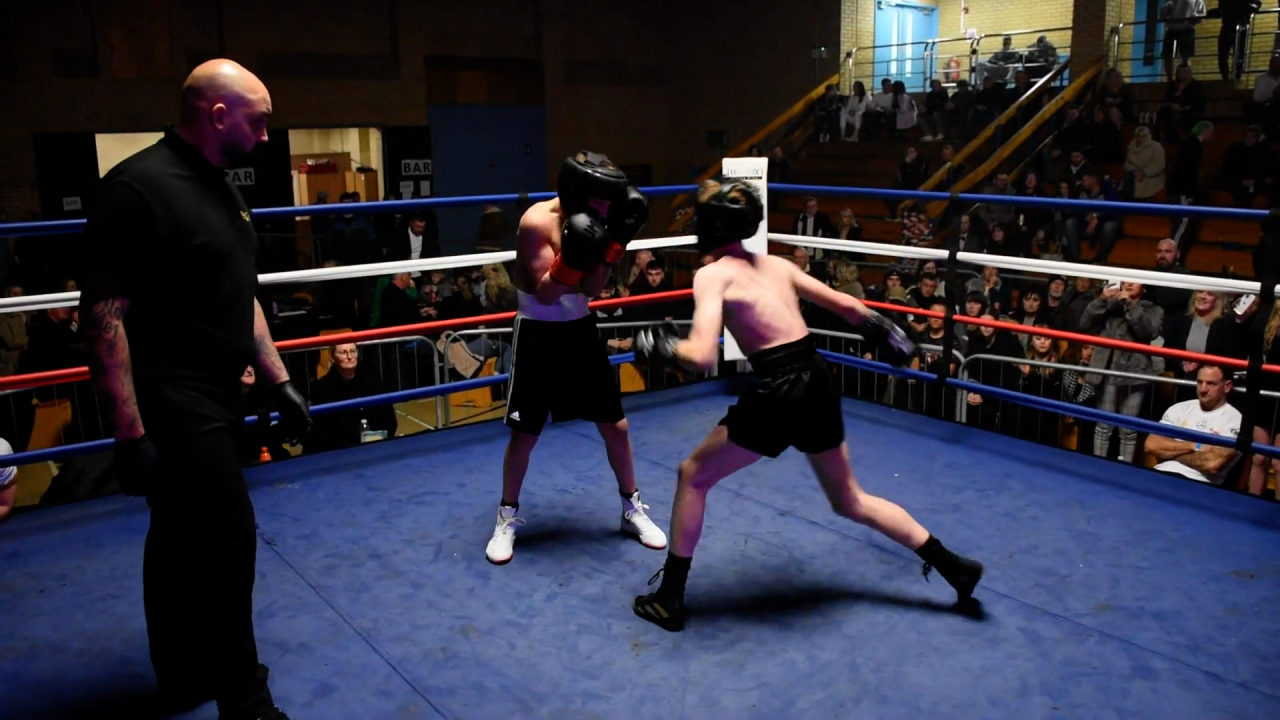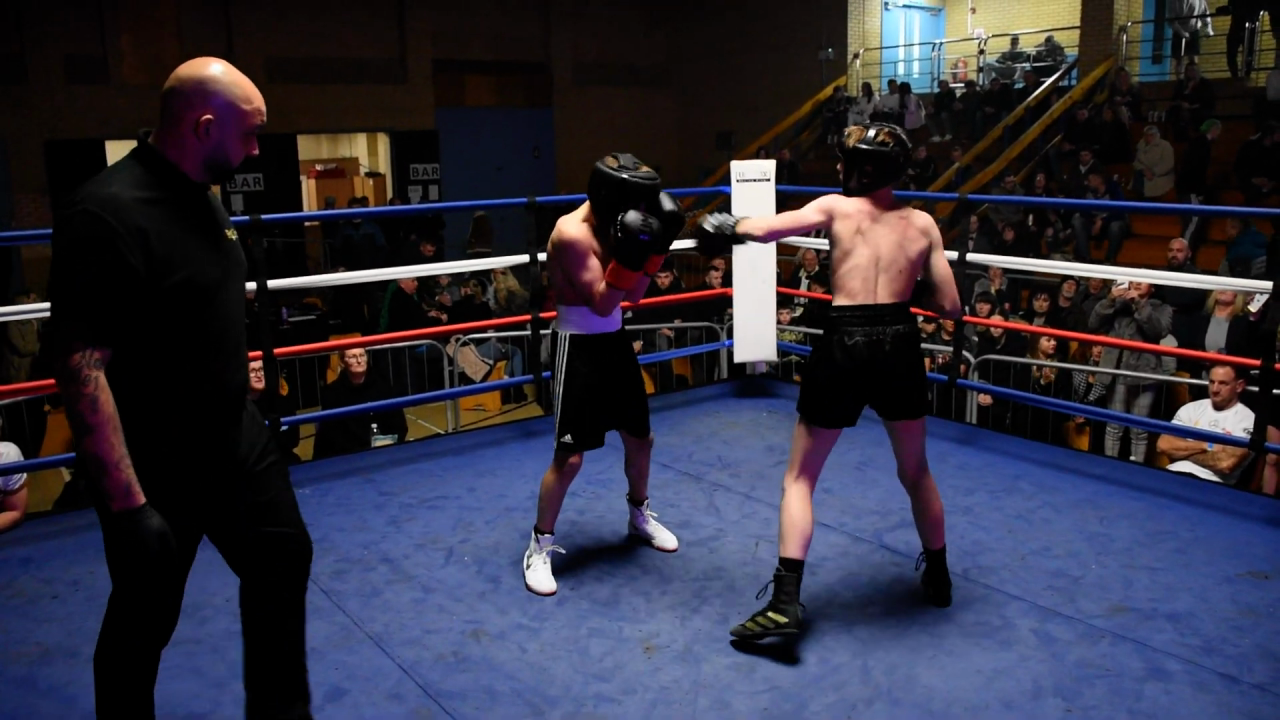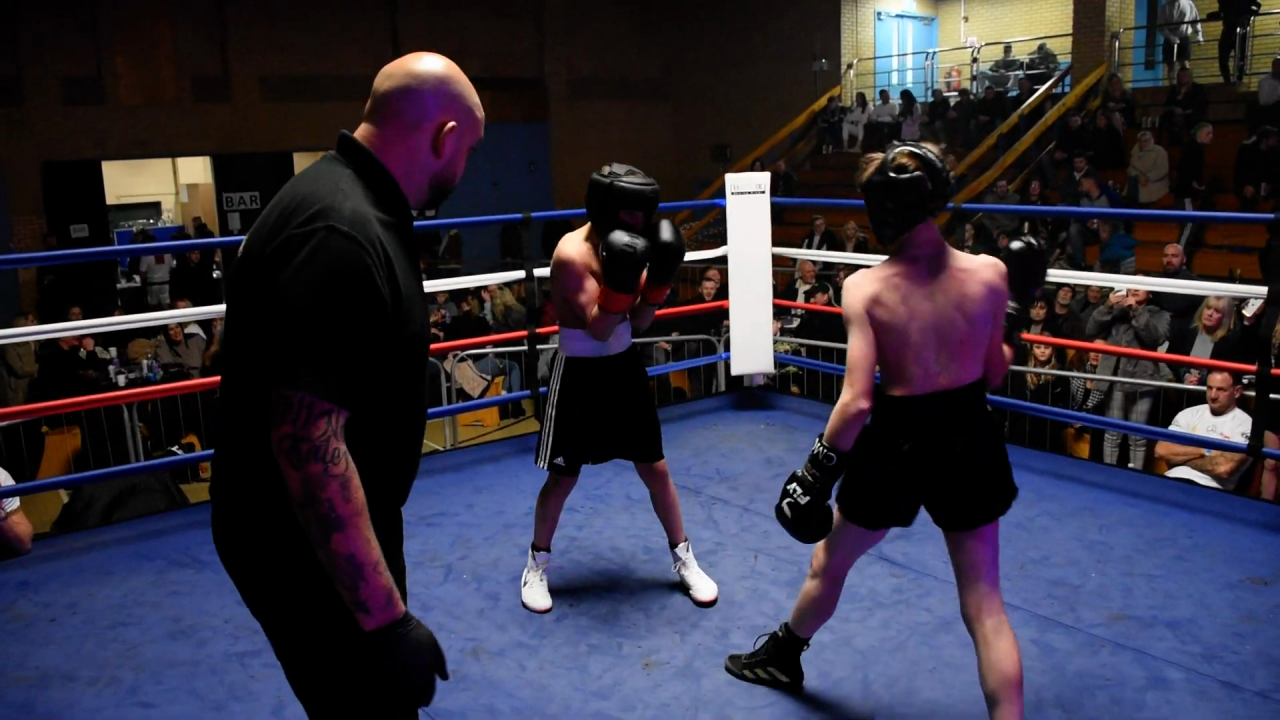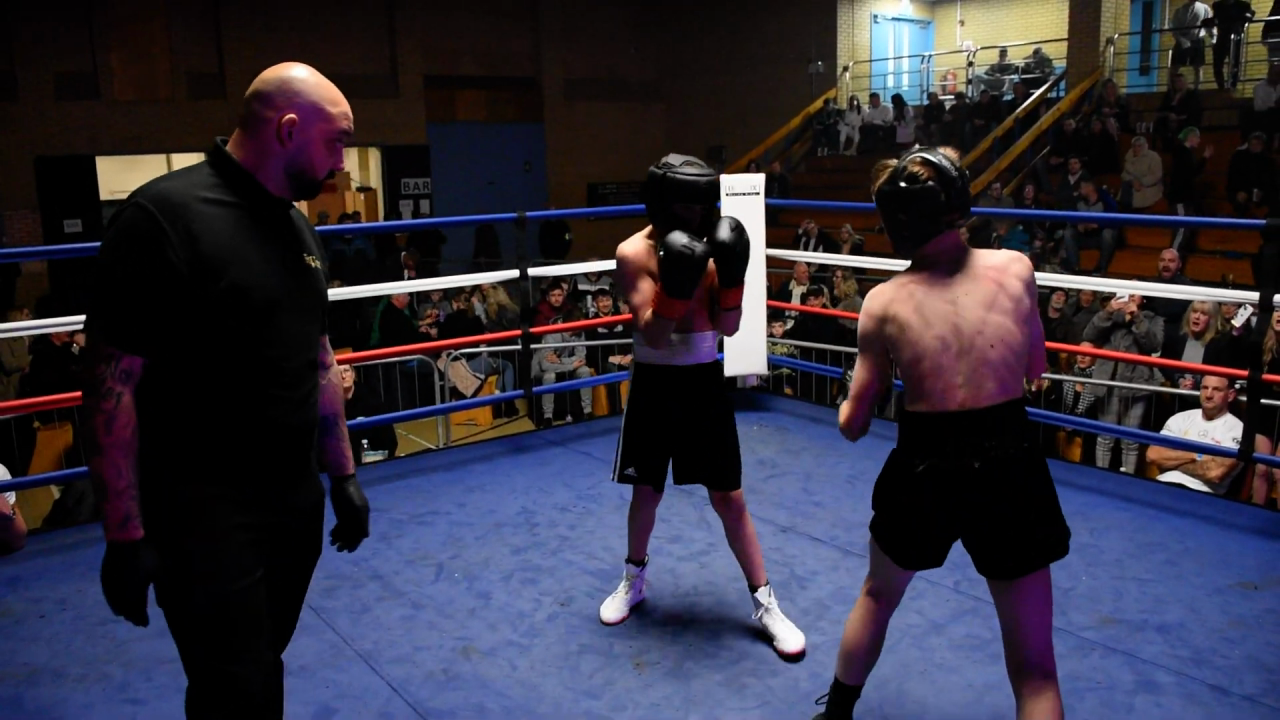
dt=1s
person 1, frame 1
left shoulder: (218, 187)
right shoulder: (140, 187)
right elbow: (105, 315)
left wrist: (279, 381)
right wrist: (131, 431)
left hip: (213, 400)
right hip: (172, 407)
left knee: (183, 538)
right knee: (228, 541)
person 1, frame 2
left shoulder: (203, 197)
right shoulder: (108, 215)
right elbow: (81, 372)
right wrist: (131, 502)
left hip: (236, 433)
right hip: (154, 458)
left knee: (282, 564)
right knee: (144, 617)
person 1, frame 3
left shoulder: (356, 211)
right shoulder: (339, 234)
right elbow: (308, 442)
right wrist: (385, 614)
left hip: (344, 528)
right hip: (308, 544)
person 1, frame 4
left shoulder: (294, 226)
right shoulder: (166, 217)
right elbow: (113, 382)
left wrist: (344, 474)
right wrist: (126, 534)
left hip: (293, 501)
right hip: (202, 510)
person 2, frame 1
left shoulder: (713, 277)
right shoulder: (776, 265)
left elbow: (701, 357)
right elbow: (844, 305)
left wrist: (661, 345)
right wrist: (883, 327)
left hip: (777, 394)
right hip: (815, 388)
left knee: (692, 477)
right knee: (849, 499)
left ankle: (670, 596)
right ankle: (951, 566)
person 2, frame 2
left shoulder: (838, 209)
right shoulder: (923, 224)
left elbow: (764, 227)
right elbow: (949, 305)
left wrist: (717, 229)
left hip: (843, 352)
right hip: (901, 348)
left knee: (799, 479)
right knee: (915, 474)
left ankle: (784, 606)
right ankle: (937, 578)
person 2, frame 3
left shoulder: (867, 290)
right shoulder: (990, 274)
left elbow: (858, 403)
right elbow: (994, 376)
left wrist: (815, 471)
right wrist: (1021, 304)
left hip: (896, 447)
right hip: (972, 443)
left knee: (831, 563)
right knee: (985, 606)
left ankle: (780, 659)
person 2, frame 4
left shoulder: (883, 305)
right shoulder: (1014, 272)
left elbow: (853, 425)
right elbow: (1034, 369)
left wrist: (852, 397)
left hip: (922, 473)
right hip: (1008, 469)
left knee: (878, 594)
right knee: (1033, 669)
person 3, frame 1
left shoulder: (589, 222)
right shoulder: (536, 221)
left elbow: (593, 289)
right elbow: (547, 293)
left wrist: (618, 239)
right wrist: (573, 257)
left hip: (580, 330)
right hip: (538, 334)
left knee: (616, 427)
right knee: (524, 434)
left ankle: (632, 509)
right ankle: (507, 519)
person 3, frame 2
left shoulder: (613, 226)
right shoulder: (572, 233)
left elbow: (633, 296)
right elbow: (602, 305)
left wrist: (654, 245)
right wrist: (627, 259)
left hip: (614, 342)
right hip: (579, 348)
left knee: (639, 437)
right knee: (570, 457)
left ankle: (638, 513)
right ankle: (540, 546)
person 3, frame 3
left shoulder: (629, 248)
right shoulder: (572, 254)
left elbow: (638, 322)
right elbow: (599, 330)
left wrist: (659, 280)
right wrist: (619, 282)
left hip: (624, 364)
right hip: (580, 369)
left knee: (656, 468)
right knee: (562, 476)
left ankle: (684, 560)
right ankle: (537, 564)
person 3, frame 4
left shoulder: (712, 248)
right shoulder: (633, 253)
left elbow: (725, 326)
right elbow: (649, 332)
left wrist: (732, 274)
right wrist: (675, 282)
left hip: (703, 379)
right hip: (654, 381)
left knee: (730, 498)
right knee: (646, 490)
left ankle: (765, 603)
right ankle: (633, 580)
